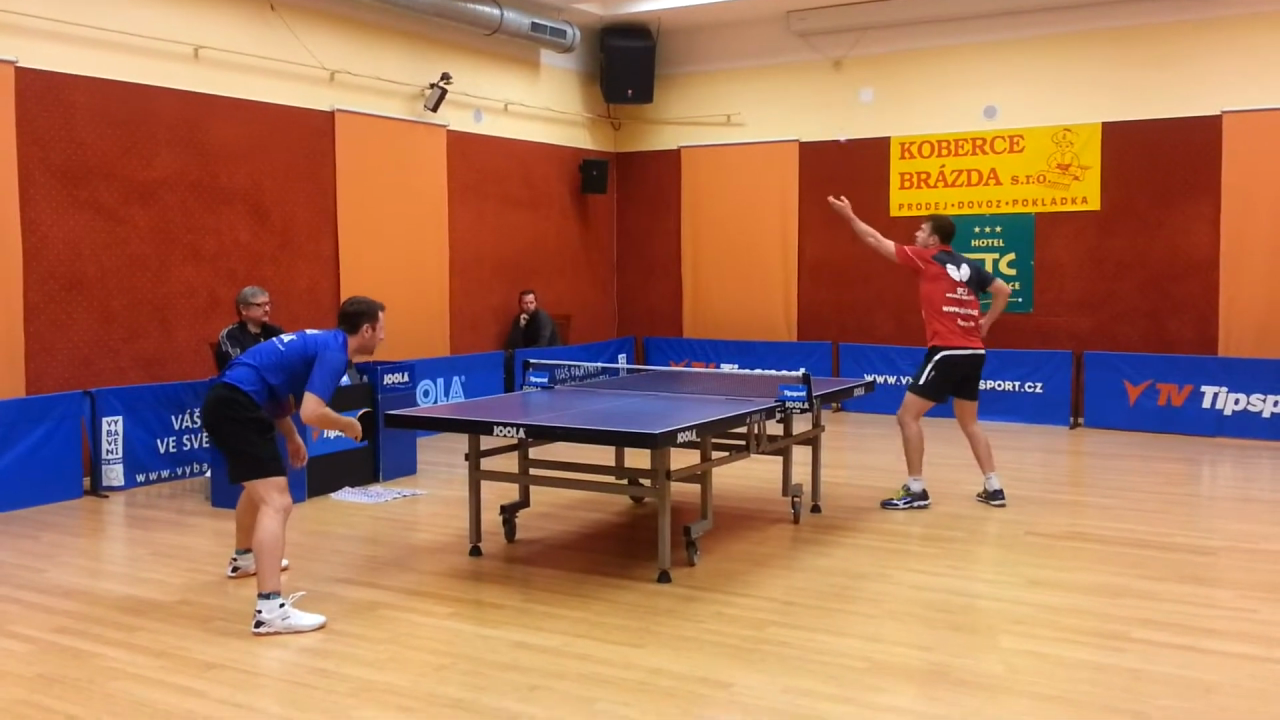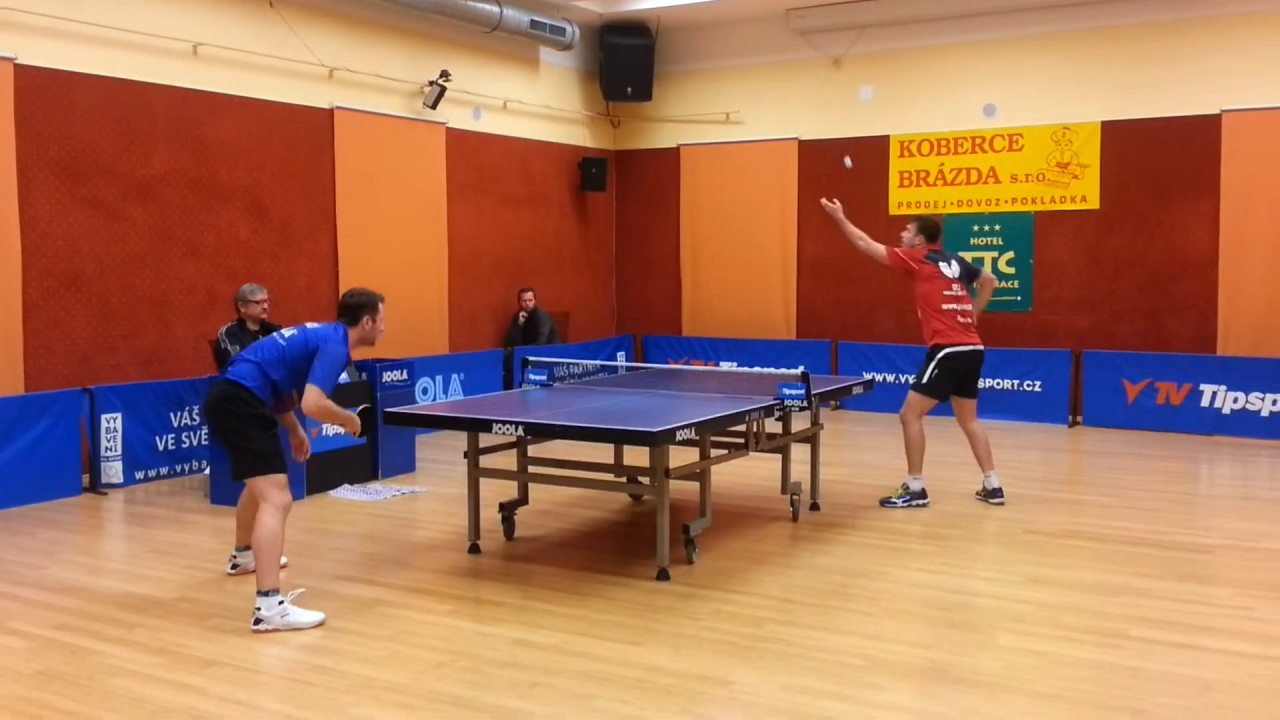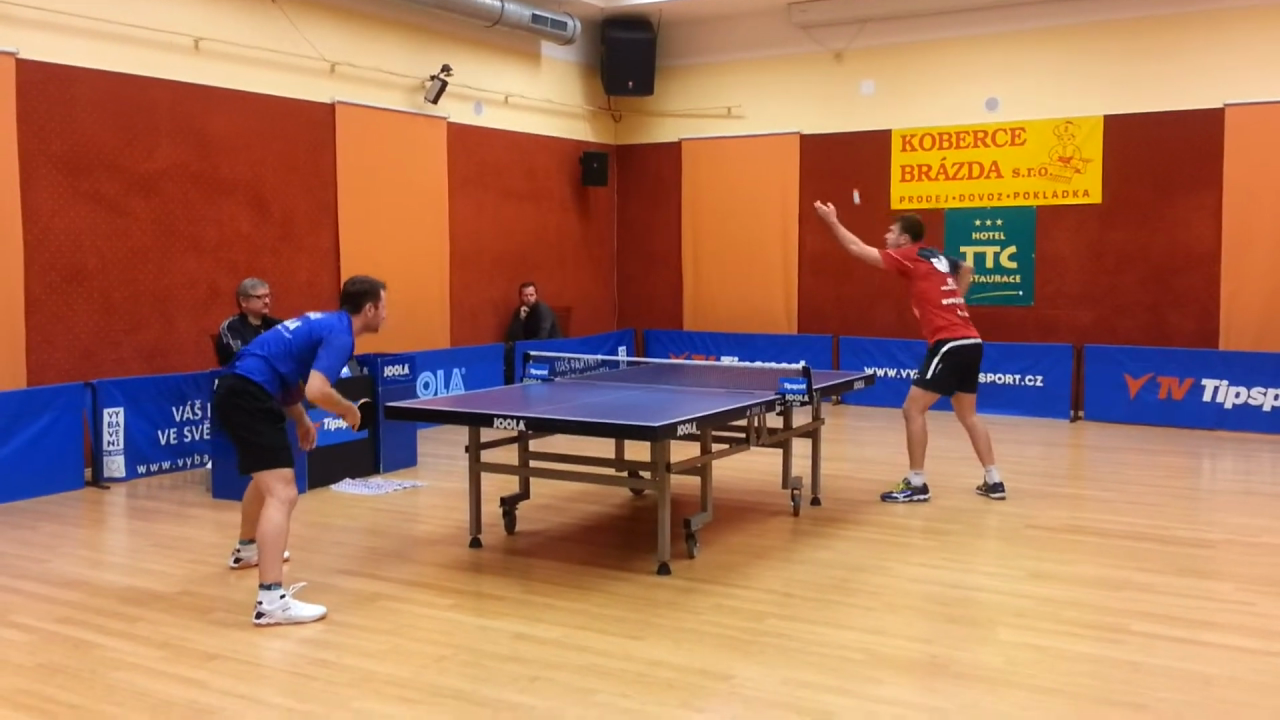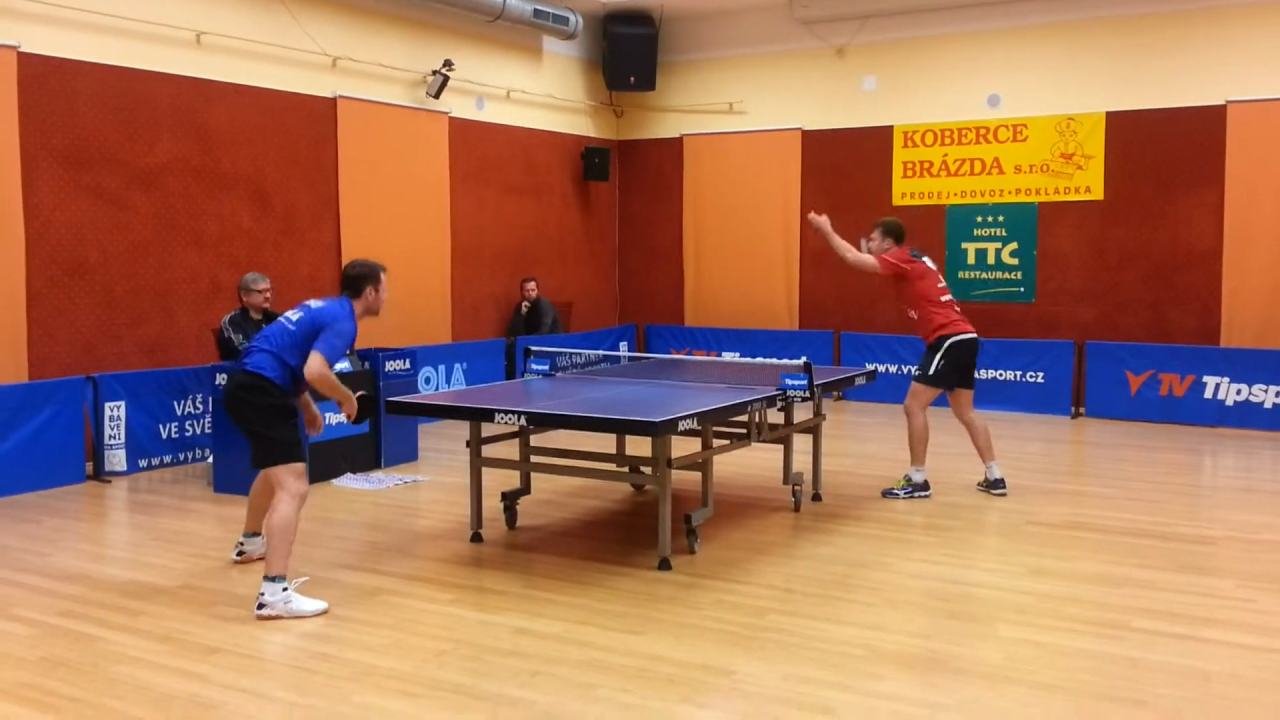
dt=0.1s
person 1, frame 1
left shoulder: (320, 342)
right shoulder: (334, 352)
right elbow: (312, 413)
left wrist: (291, 437)
right wrist: (348, 425)
left hip: (224, 400)
right hip: (236, 407)
left knee: (259, 484)
right knee: (276, 503)
left ankle: (244, 558)
right ankle: (270, 609)
person 1, frame 2
left shoulder: (319, 334)
right shoulder: (335, 345)
right elbow: (313, 404)
left wrist: (295, 430)
right wrist: (348, 419)
left hip: (227, 396)
right hip: (240, 403)
left knee: (262, 481)
right knee: (276, 500)
left ankle: (243, 555)
right ankle: (269, 606)
person 1, frame 3
left shoulder: (323, 323)
right shoulder: (340, 335)
right elbow: (316, 391)
left wrist: (301, 419)
right wrist: (349, 411)
left hip: (234, 390)
right hip: (248, 398)
left knee: (267, 474)
right knee: (281, 494)
left ankle: (246, 549)
right ankle: (271, 599)
person 1, frame 4
left shoulder: (323, 308)
right shoulder: (343, 321)
right elbow: (315, 371)
left wrist: (306, 406)
right wrist: (347, 399)
left hip: (244, 383)
right hip: (260, 392)
left knee: (276, 465)
right knee: (294, 489)
left ankle: (250, 542)
right ankle: (273, 591)
person 2, frame 1
left shoulder: (926, 259)
right shoulder: (970, 266)
left elbow: (877, 241)
right elbow: (1003, 291)
left wrist: (849, 215)
right wrist: (986, 321)
left hip: (946, 353)
right hip: (974, 354)
left knee: (908, 416)
right knee: (969, 422)
left ankle: (916, 490)
right ankle: (993, 488)
person 2, frame 2
left shoulder: (917, 257)
right shoulder: (955, 262)
left elbow: (867, 245)
right elbow: (989, 280)
left wrist: (840, 217)
left hip: (947, 350)
right hip: (971, 349)
left knee: (910, 414)
right knee: (968, 419)
left ankle: (915, 488)
right ankle: (992, 486)
person 2, frame 3
left shoulder: (909, 256)
right shoulder: (939, 258)
left elbow: (859, 250)
right elbow: (966, 269)
left wrist: (832, 221)
left hip: (949, 344)
right hip: (970, 343)
left knee: (913, 409)
right knee: (968, 414)
left ankle: (916, 483)
right ankle: (994, 481)
person 2, frame 4
left shoulder: (900, 258)
right shoulder: (916, 260)
left elbow: (856, 259)
left wrist: (828, 231)
left hip: (949, 340)
right hip: (963, 339)
left knee: (914, 405)
right knee: (965, 411)
left ankle: (917, 481)
right ankle: (994, 478)
